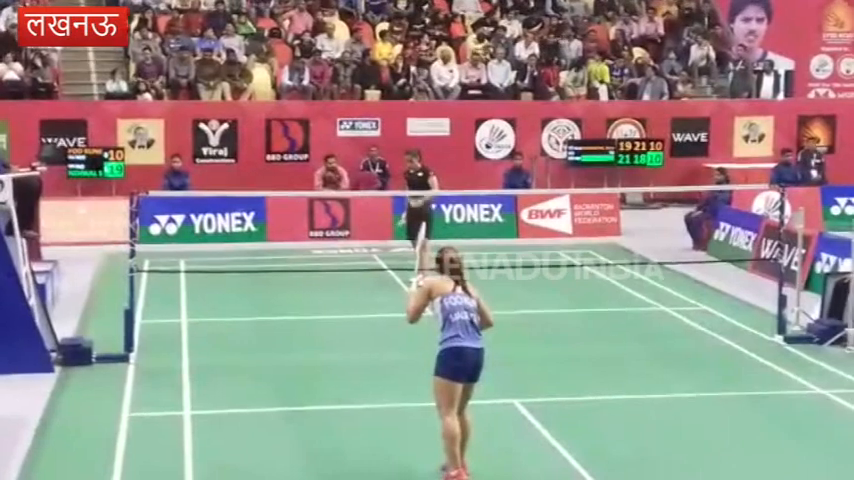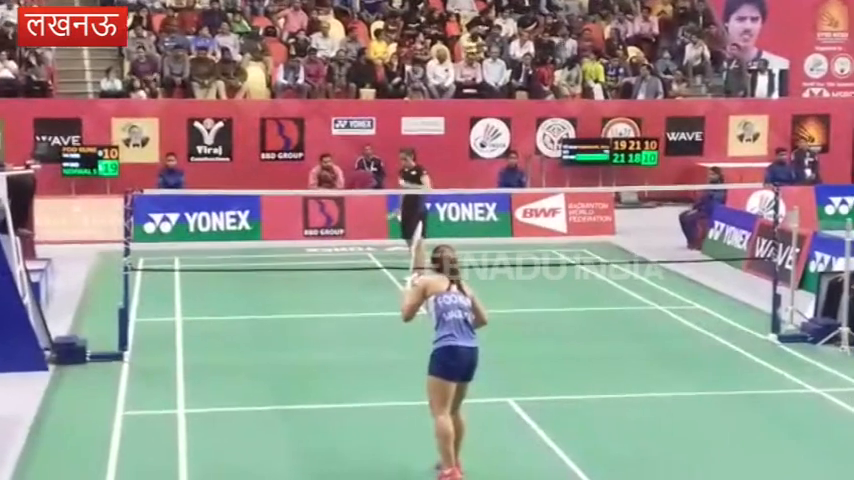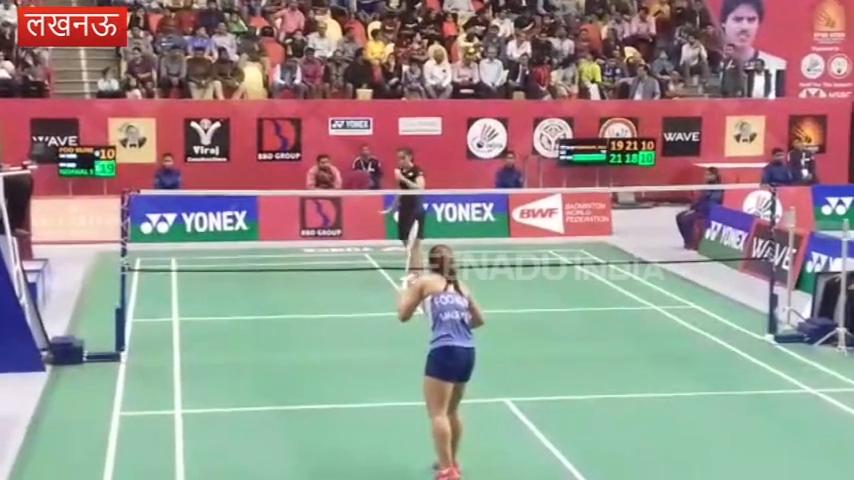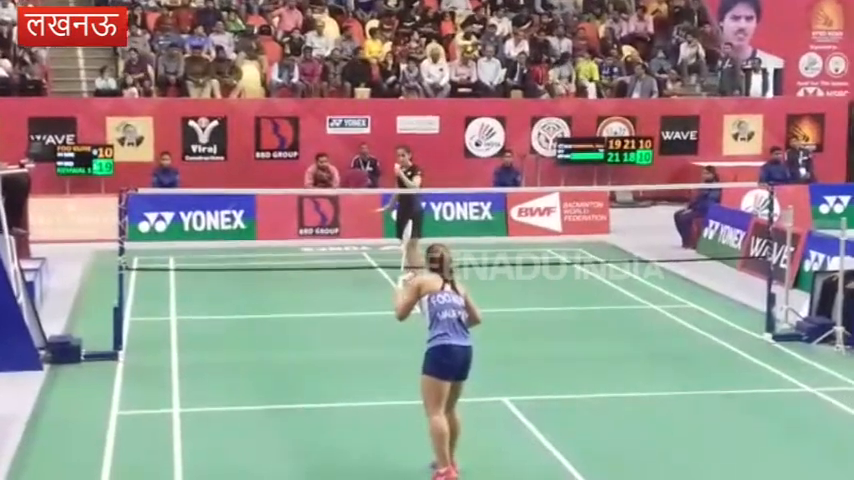
dt=0.2s
person 1, frame 1
left shoulder: (432, 283)
right shoulder: (468, 288)
left elbow: (412, 317)
right elbow: (488, 321)
left wrist: (413, 293)
left hip: (454, 352)
right hip: (477, 352)
left knee: (447, 414)
right knee: (460, 411)
person 1, frame 2
left shoulder: (426, 281)
right shoulder: (463, 287)
left elbow: (406, 315)
right elbow: (482, 319)
left wrist: (407, 292)
left hip: (447, 351)
right hip: (471, 352)
left knee: (440, 413)
right knee: (454, 410)
person 1, frame 3
left shoulder: (424, 281)
right shoulder: (460, 286)
left elbow: (403, 315)
right elbow: (479, 319)
left wrist: (403, 291)
left hip: (444, 352)
right hip: (467, 352)
left knee: (437, 413)
right knee: (451, 410)
person 1, frame 4
left shoulder: (420, 280)
right shoulder: (456, 285)
left elbow: (401, 313)
right elbow: (476, 318)
left wrist: (400, 290)
left hip: (441, 350)
right hip: (465, 350)
left knee: (435, 412)
right knee: (449, 409)
right ankle: (449, 461)
person 2, frame 1
left shoulder: (426, 171)
right shoulder: (407, 173)
left elbow: (435, 190)
left wrist: (421, 201)
right wrist: (406, 211)
left hip: (424, 210)
right hip: (412, 210)
left knee: (422, 243)
right knee: (415, 243)
right ankle: (420, 272)
person 2, frame 2
left shoulder: (420, 170)
right shoulder: (402, 171)
left elbow: (427, 188)
left wrist: (409, 185)
right wrist: (399, 208)
left hip: (418, 209)
right hip: (406, 209)
left knee: (418, 242)
right knee: (410, 242)
left ankle: (421, 272)
right ankle: (416, 271)
person 2, frame 3
left shoulder: (417, 171)
right shoulder: (400, 171)
left elbow: (420, 188)
left wrist: (403, 179)
right wrist: (392, 207)
left hip: (415, 210)
right hip: (404, 209)
left knee: (415, 243)
right knee: (407, 243)
left ankle: (419, 273)
right ankle: (412, 272)
person 2, frame 4
left shoulder: (415, 170)
right shoulder: (398, 169)
left elbow: (414, 187)
left wrist: (401, 174)
right wrist: (389, 205)
left hip: (414, 210)
right hip: (402, 209)
left knee: (413, 242)
right knee: (405, 243)
right ankle: (411, 270)
